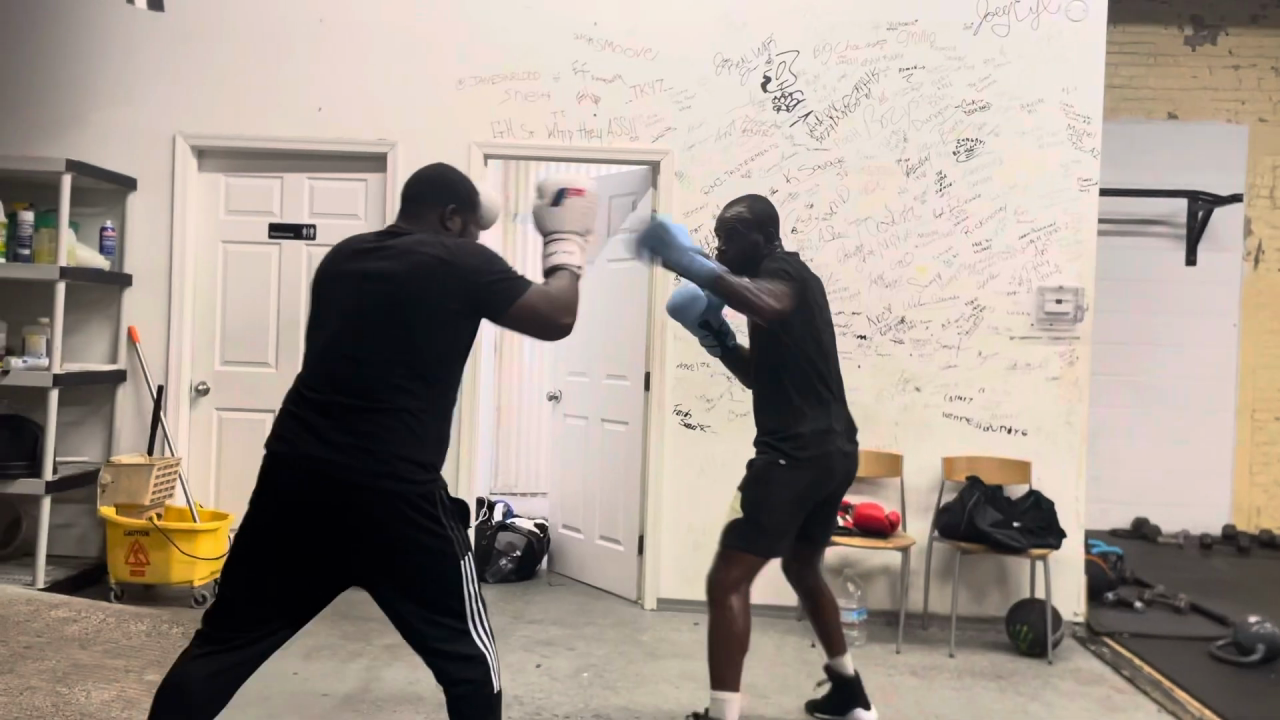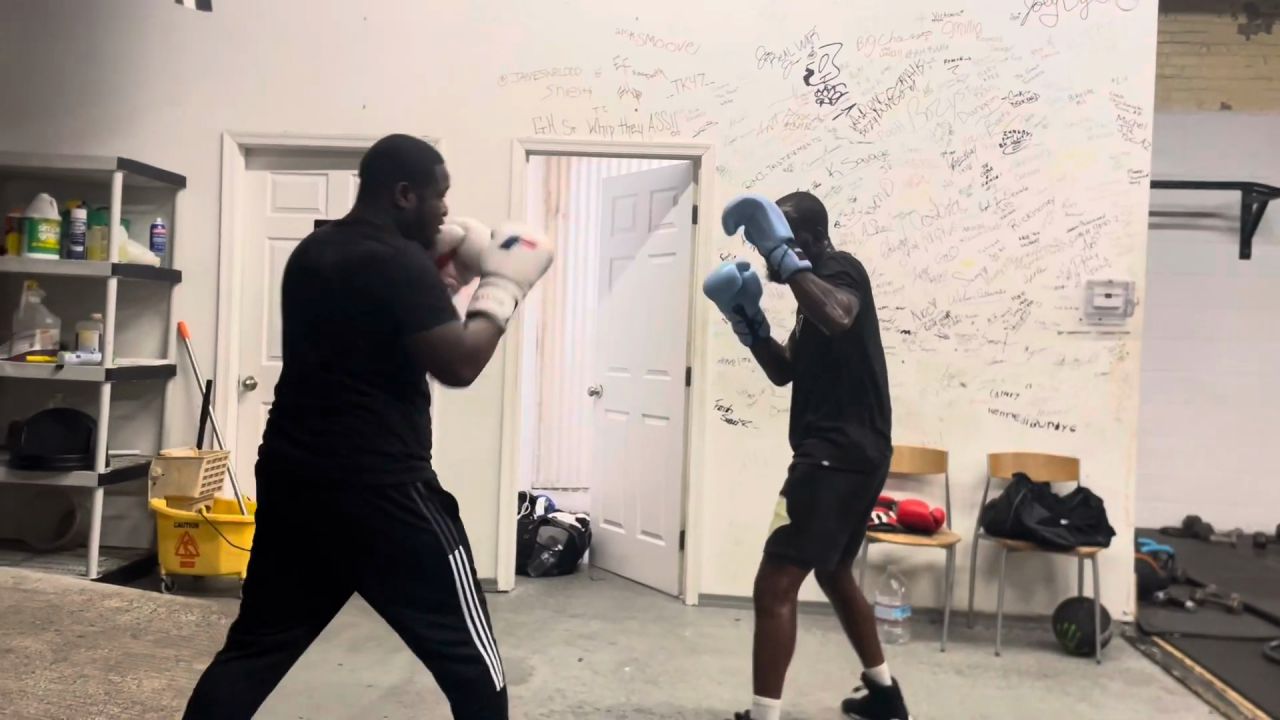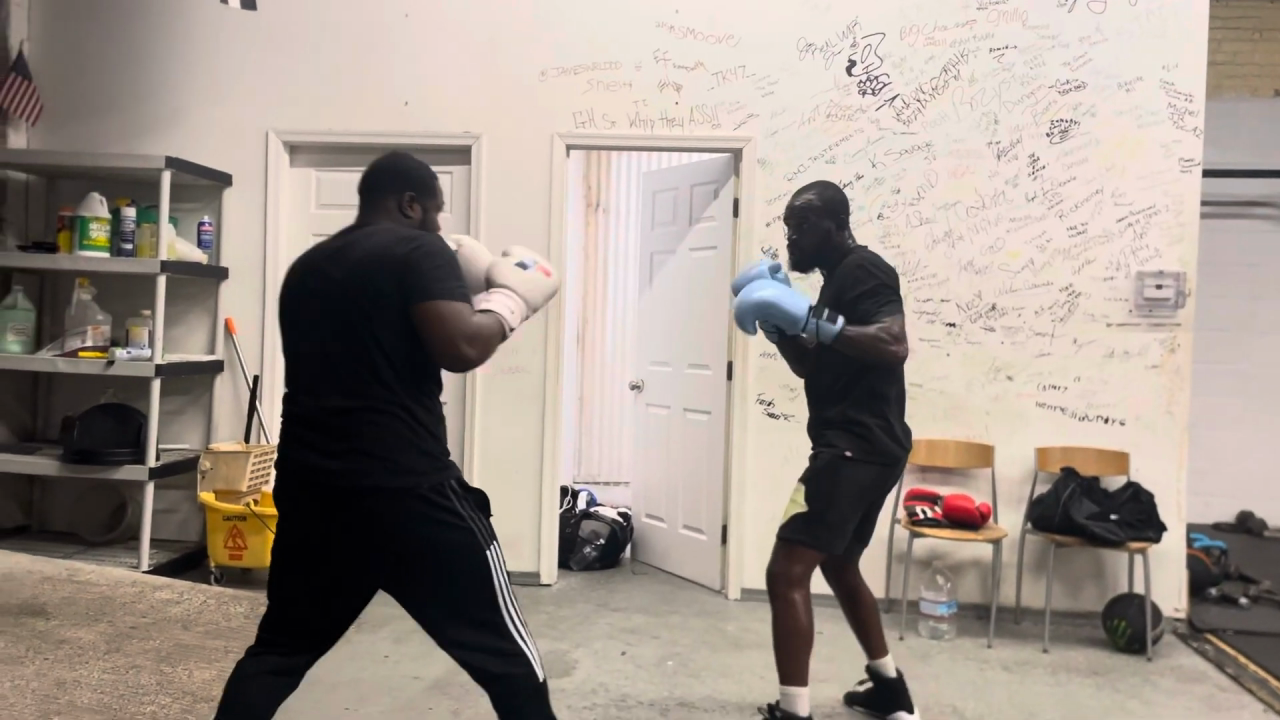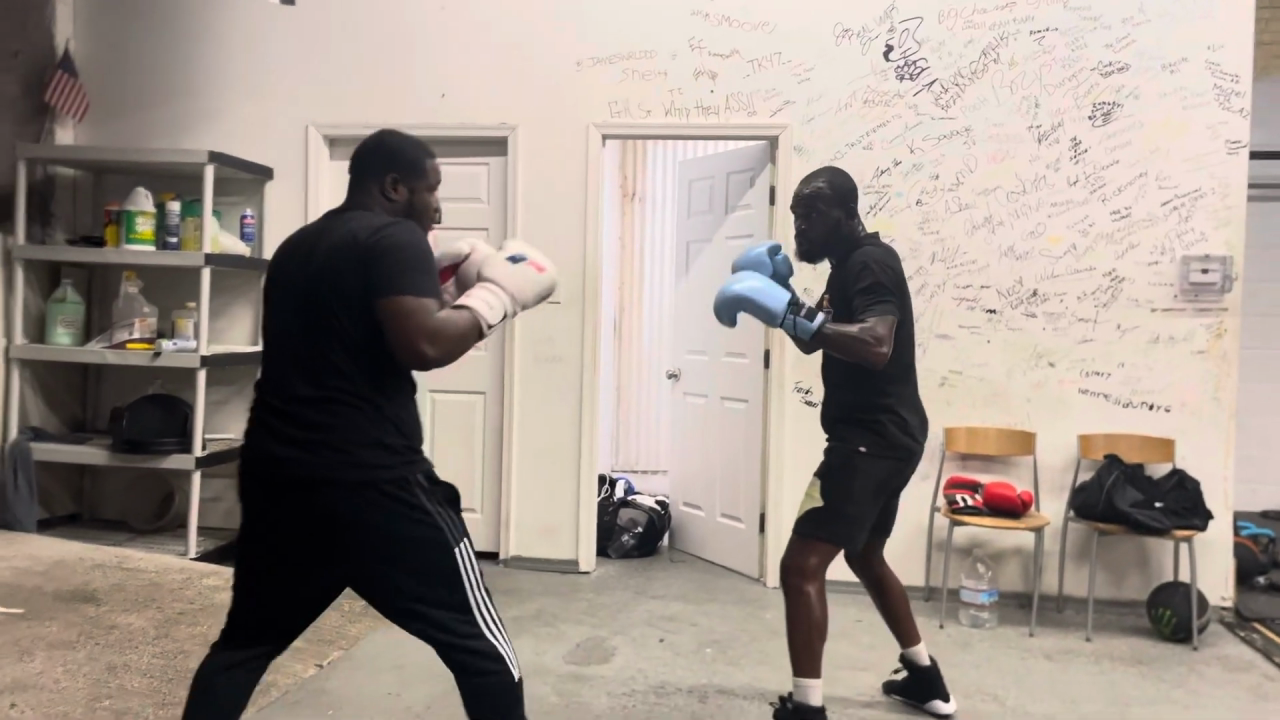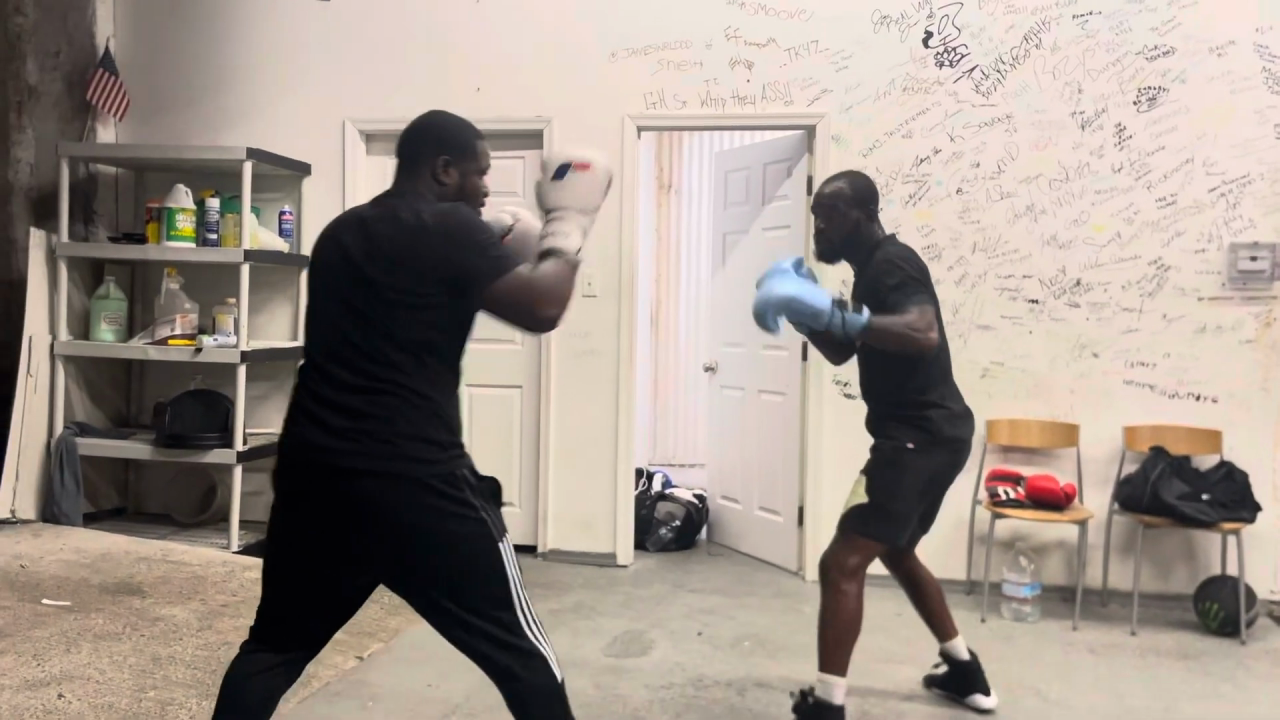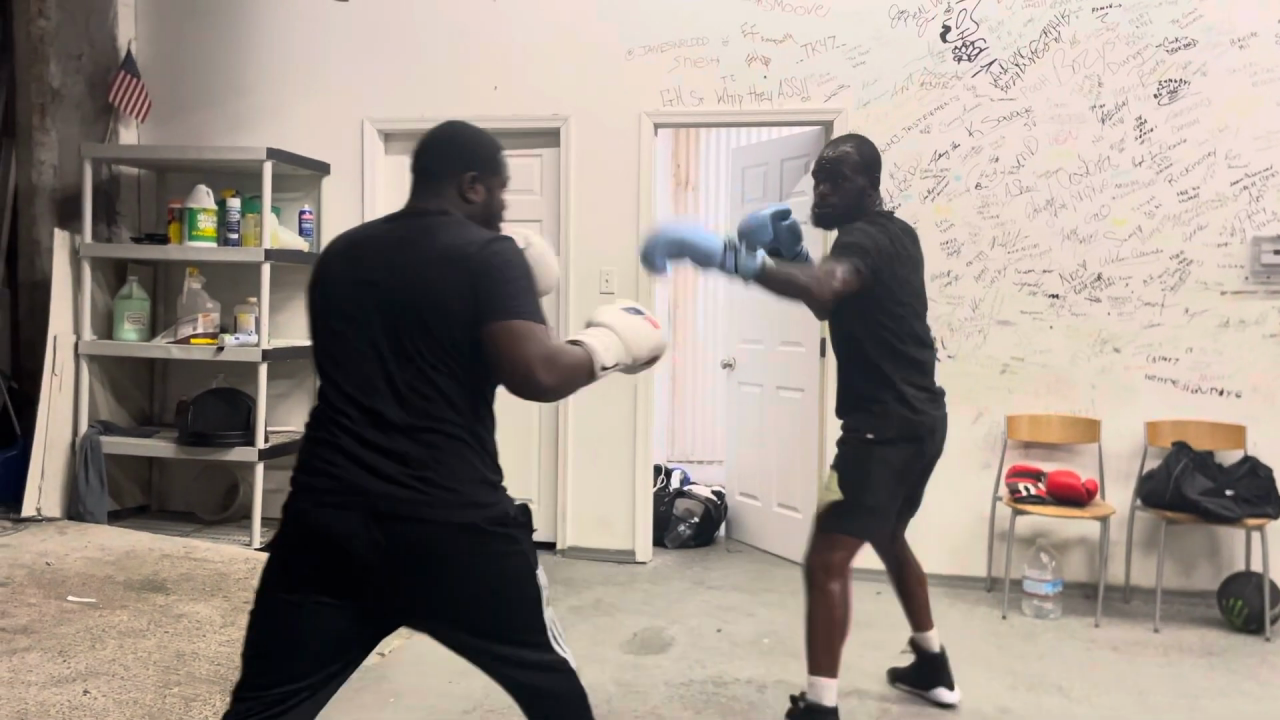
dt=0.7s
person 1, frame 1
left shoulder: (343, 258)
right shoulder: (459, 265)
right elbow: (555, 317)
right wrist: (567, 241)
left hip: (295, 474)
right hip: (394, 491)
left knee: (225, 642)
right knee: (467, 661)
person 1, frame 2
left shoulder: (311, 253)
right shoulder: (396, 261)
right elbow: (457, 365)
left wrist: (442, 279)
right wrist: (505, 284)
left hip: (290, 480)
right hip: (379, 490)
left knee: (255, 646)
right knee: (466, 656)
person 1, frame 3
left shoulder: (306, 268)
right shoulder: (418, 252)
right elbow: (461, 348)
right wrist: (511, 297)
left hip: (309, 485)
right hip: (406, 488)
left knee: (281, 647)
right knee: (505, 654)
person 1, frame 4
left shoulder: (294, 248)
right shoulder: (394, 240)
right elbow: (424, 346)
left wrist: (434, 293)
right wrist: (497, 295)
left hip: (275, 474)
right hip: (373, 482)
left knee: (245, 641)
right knee: (479, 646)
person 1, frame 5
left shoulder: (341, 232)
right shoulder: (448, 229)
right elbow: (539, 309)
right wrist: (566, 221)
left hip: (312, 470)
right hip: (414, 479)
left knee: (274, 644)
right knee: (519, 654)
person 1, frame 6
left shoulder: (340, 256)
right shoulder: (487, 256)
right elbow: (536, 374)
right wrist: (612, 341)
left hip: (327, 515)
right hip: (453, 523)
person 2, frame 1
left shoulder: (786, 272)
right shoulder: (786, 279)
left elbow: (767, 303)
right elbow: (761, 376)
left wrist: (695, 262)
right wrist: (713, 335)
left hip: (794, 457)
right hip: (827, 451)
left knee: (726, 583)
right knee: (803, 567)
person 2, frame 2
left shoulder: (839, 269)
right shoulder: (817, 280)
left elbow: (838, 318)
right elbow: (785, 372)
left wrist: (782, 255)
right wrist: (747, 320)
left hip: (835, 457)
right hip: (855, 455)
left knee: (774, 587)
right knee: (834, 573)
person 2, frame 3
left shoulder: (865, 270)
right shoulder: (838, 277)
left elbow: (893, 347)
right elbow: (808, 365)
left wrist: (816, 318)
right wrist: (777, 320)
left hip: (857, 447)
right hip: (862, 447)
left knee: (787, 571)
right knee: (838, 564)
person 2, frame 4
left shoulder: (870, 262)
right shoulder: (850, 264)
left elbow: (875, 346)
right elbow: (816, 341)
left wrist: (789, 313)
right wrist: (781, 294)
left hip: (871, 440)
right hip: (885, 438)
left knee: (802, 566)
right knee: (865, 555)
person 2, frame 5
left shoulder: (893, 263)
right shoulder: (873, 269)
left elbow: (925, 336)
right elbow: (842, 351)
left wrist: (836, 309)
right wrist: (806, 313)
left hip: (919, 438)
right hip: (930, 435)
left knee: (842, 565)
right knee: (896, 550)
right ankle: (965, 673)
person 2, frame 6
left shoulder: (871, 240)
right shoulder: (892, 238)
left elbow: (821, 287)
right elbow: (823, 295)
left wrist: (729, 256)
right wrist: (786, 250)
left hip: (886, 426)
right hip: (917, 420)
left knee: (827, 562)
right knee: (887, 537)
right ankle: (933, 666)
